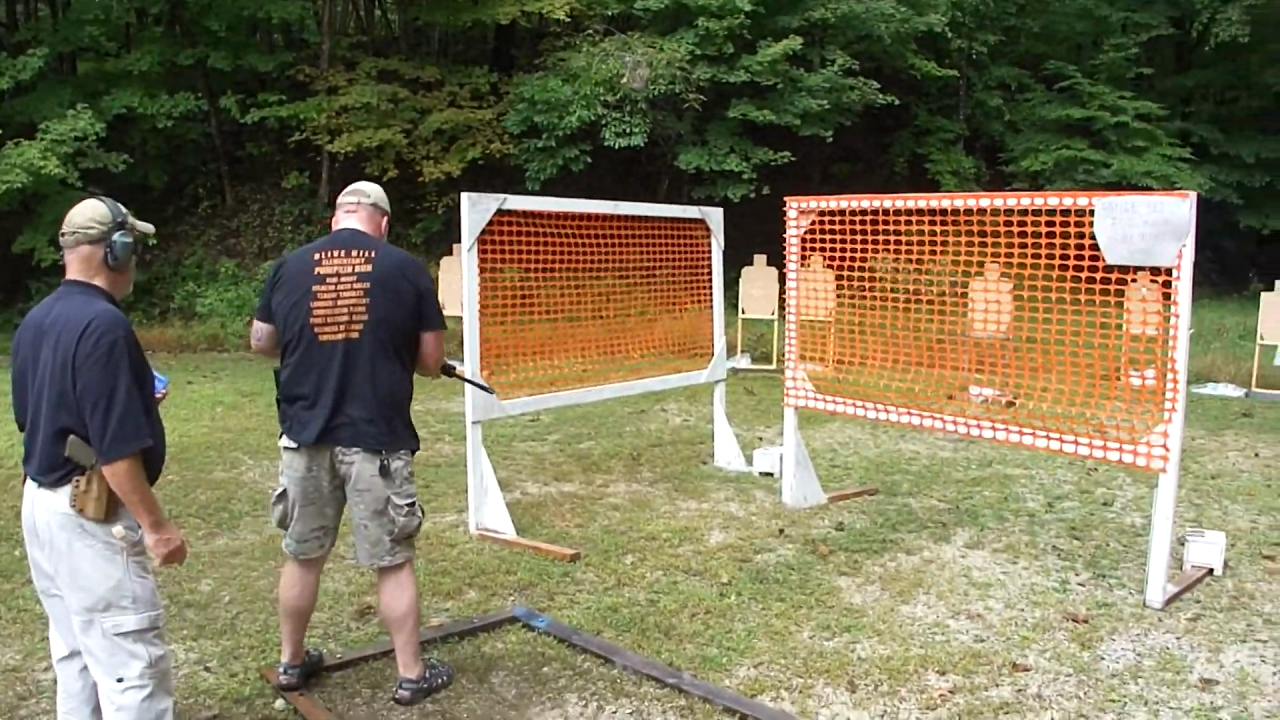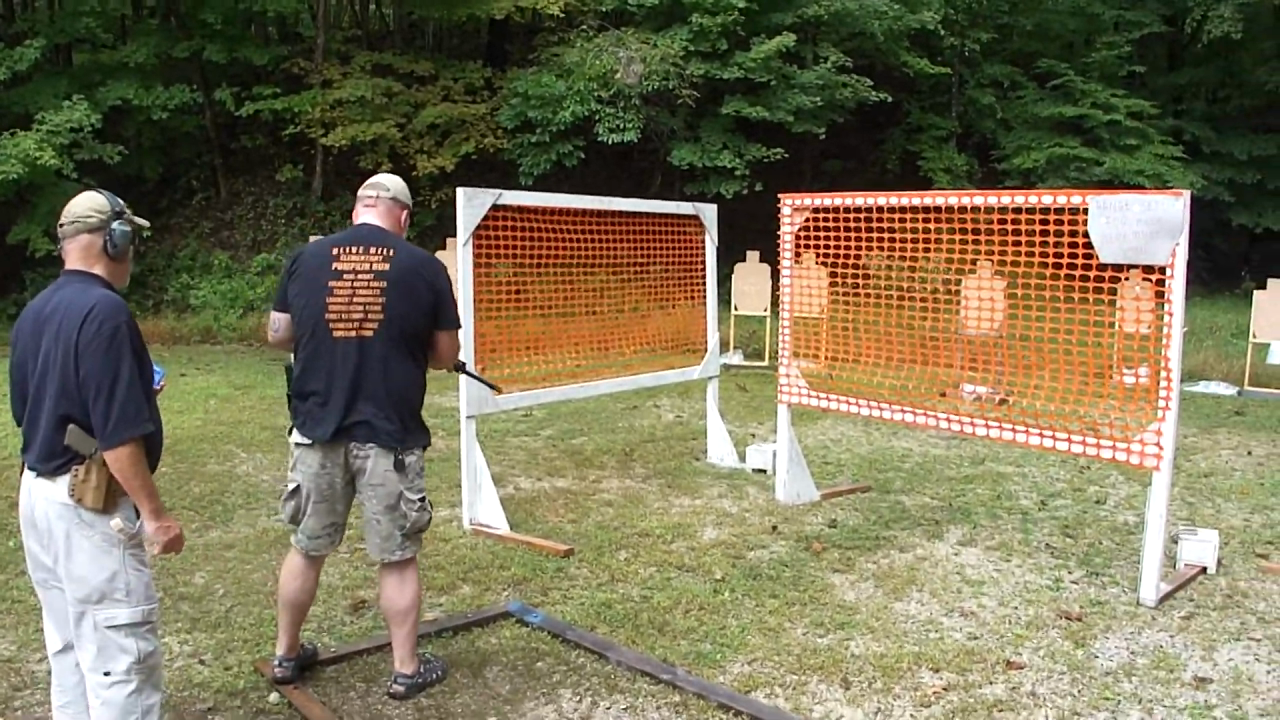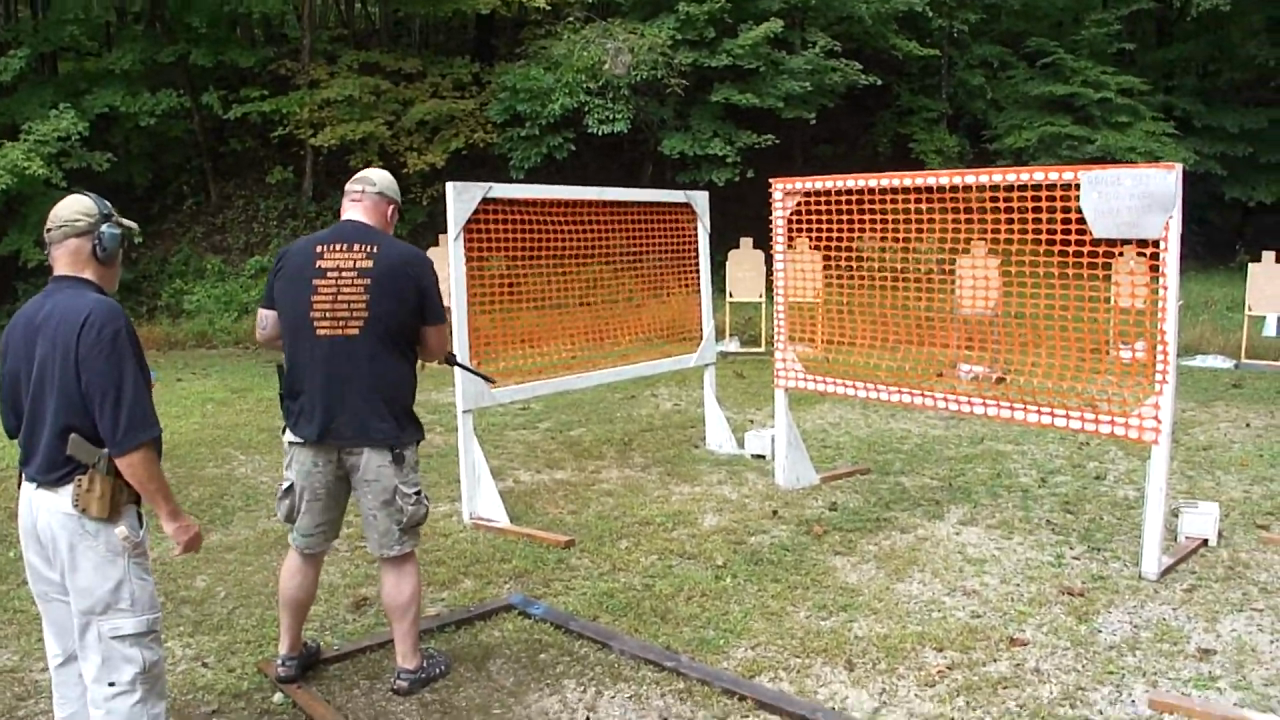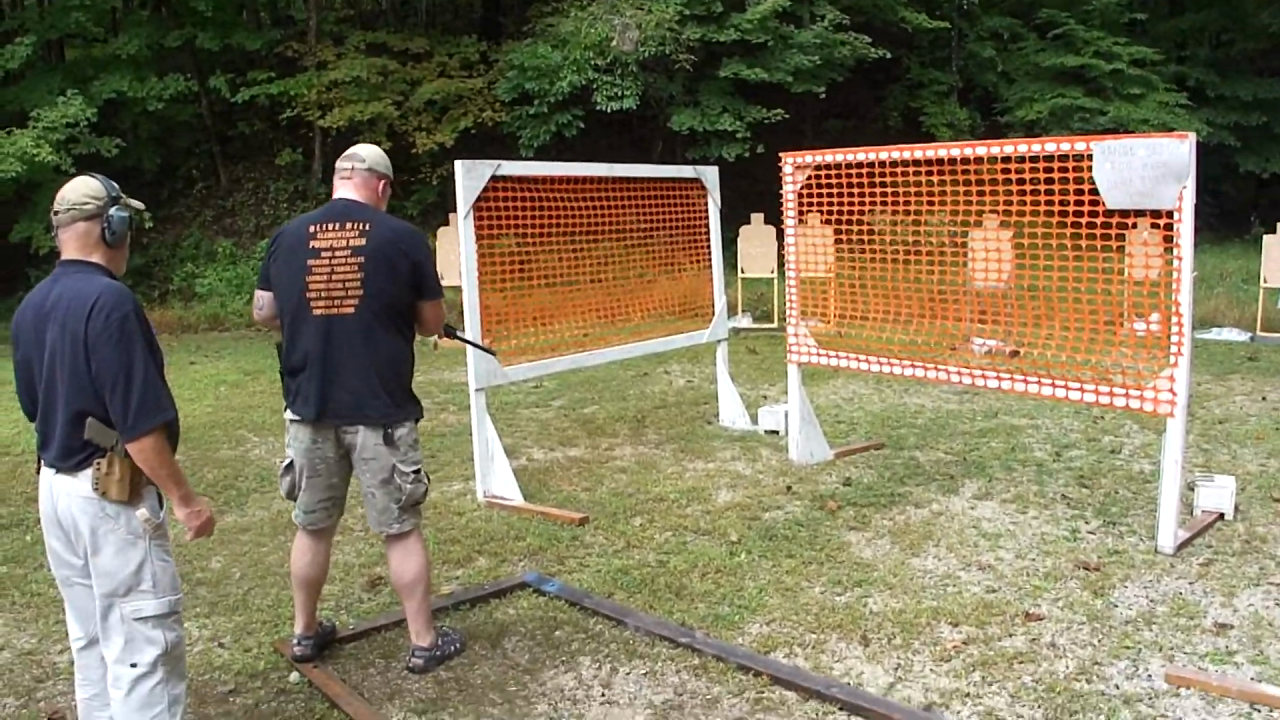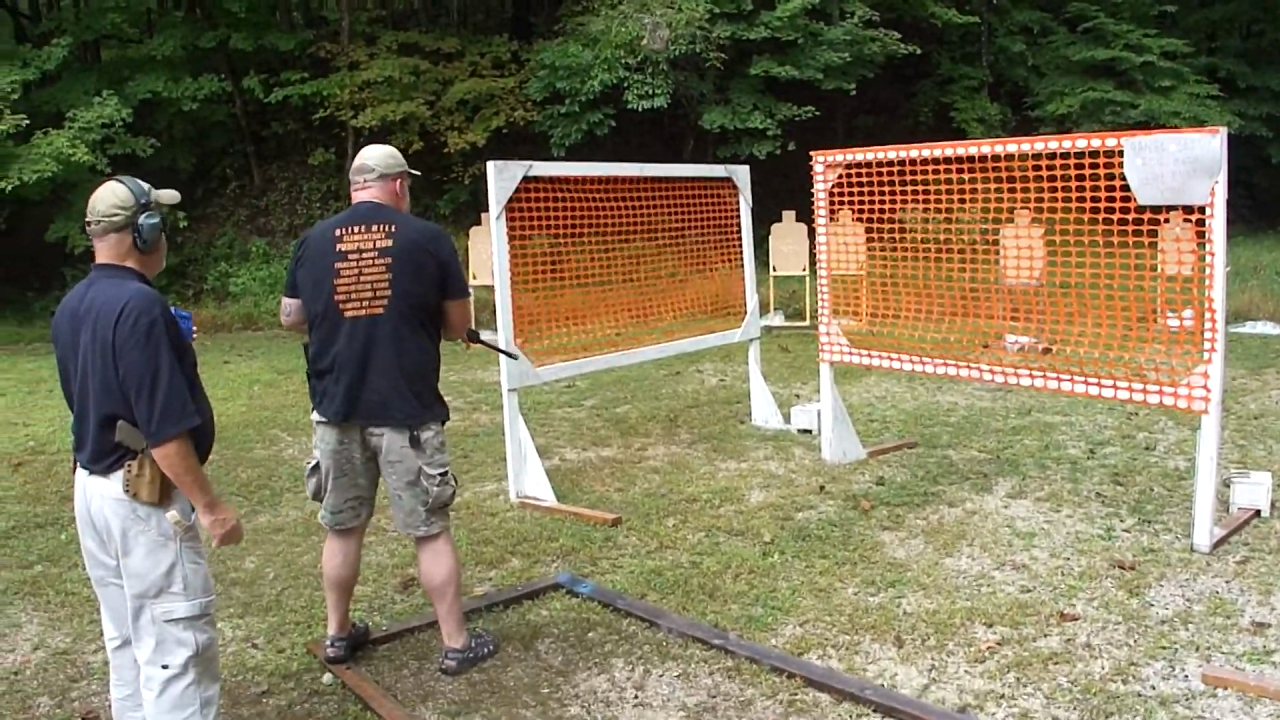
dt=0.3s
person 1, frame 1
left shoulder: (34, 321)
right shoulder: (103, 323)
right elbow: (117, 448)
right wrist: (155, 525)
left hip: (42, 502)
right hip: (91, 513)
left knee: (75, 653)
right knee: (132, 662)
person 1, frame 2
left shoulder: (33, 312)
right shoulder: (103, 310)
right elbow: (119, 435)
right wrist: (154, 512)
left hip: (38, 492)
right hip: (90, 503)
left knee: (70, 646)
right knee: (121, 654)
person 1, frame 3
right shoulder: (100, 317)
right elbow: (129, 440)
right wrist: (171, 514)
right hip: (92, 511)
left knee: (69, 656)
right knee: (125, 664)
person 1, frame 4
left shoulder: (31, 305)
right shoulder: (108, 300)
right elbow: (139, 425)
right wrist: (184, 498)
left hip: (57, 487)
right hip: (111, 495)
left knee: (91, 638)
right knee: (145, 645)
person 1, frame 5
left shoulder: (71, 306)
right shoulder: (139, 305)
right elbow: (165, 429)
right wrist: (209, 505)
left hip: (93, 487)
right hip: (145, 496)
left knee: (127, 639)
right knee: (177, 644)
person 2, frame 1
left shoulder: (288, 265)
right shoulder: (407, 269)
left elbow: (261, 342)
right elbow: (431, 362)
left hip: (306, 435)
right hip: (377, 439)
left knee: (303, 555)
right knee: (394, 561)
left ankle: (292, 661)
right ankle: (412, 675)
person 2, frame 2
left shoulder: (305, 257)
right shoulder: (424, 266)
left elbow: (277, 335)
right elbow: (445, 357)
left hip: (316, 429)
right hip: (390, 434)
left knee: (305, 546)
right knee: (398, 557)
left ankle: (286, 654)
right ankle: (406, 669)
person 2, frame 3
left shoulder: (291, 256)
right shoulder: (410, 261)
left elbow: (266, 333)
right elbow: (436, 349)
left hip: (310, 429)
right hip: (382, 433)
left knee: (304, 545)
right knee: (396, 552)
left ankle: (289, 653)
right ankle: (409, 664)
person 2, frame 4
left shoulder: (286, 237)
right shoulder: (404, 238)
left elbow: (263, 314)
right elbow: (432, 324)
left hip: (309, 409)
right hip: (382, 410)
left knee: (312, 526)
right knee: (402, 529)
left ankle: (305, 633)
right ankle: (424, 642)
person 2, frame 5
left shoulder: (312, 241)
right shoulder: (429, 239)
left elbow: (290, 318)
right elbow: (458, 327)
left hip: (336, 410)
right hip: (407, 412)
left knee: (341, 526)
right knee: (431, 530)
left ankle: (338, 634)
right ankle: (457, 644)
